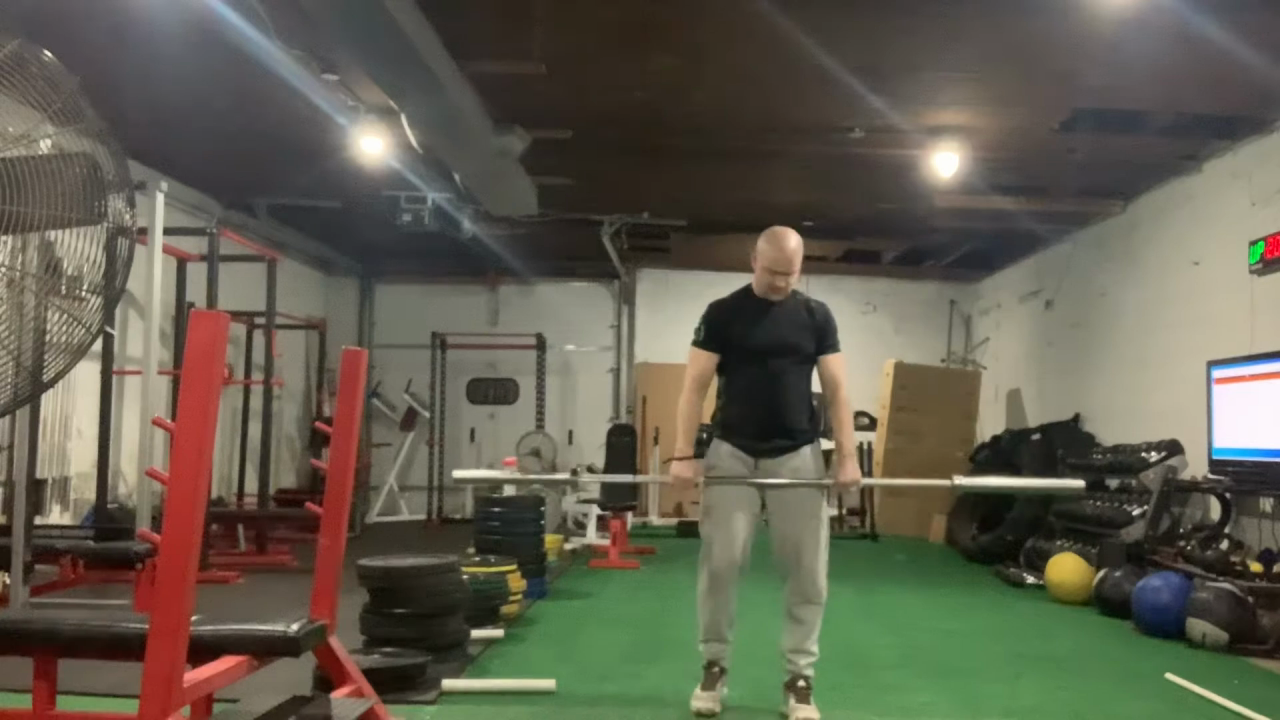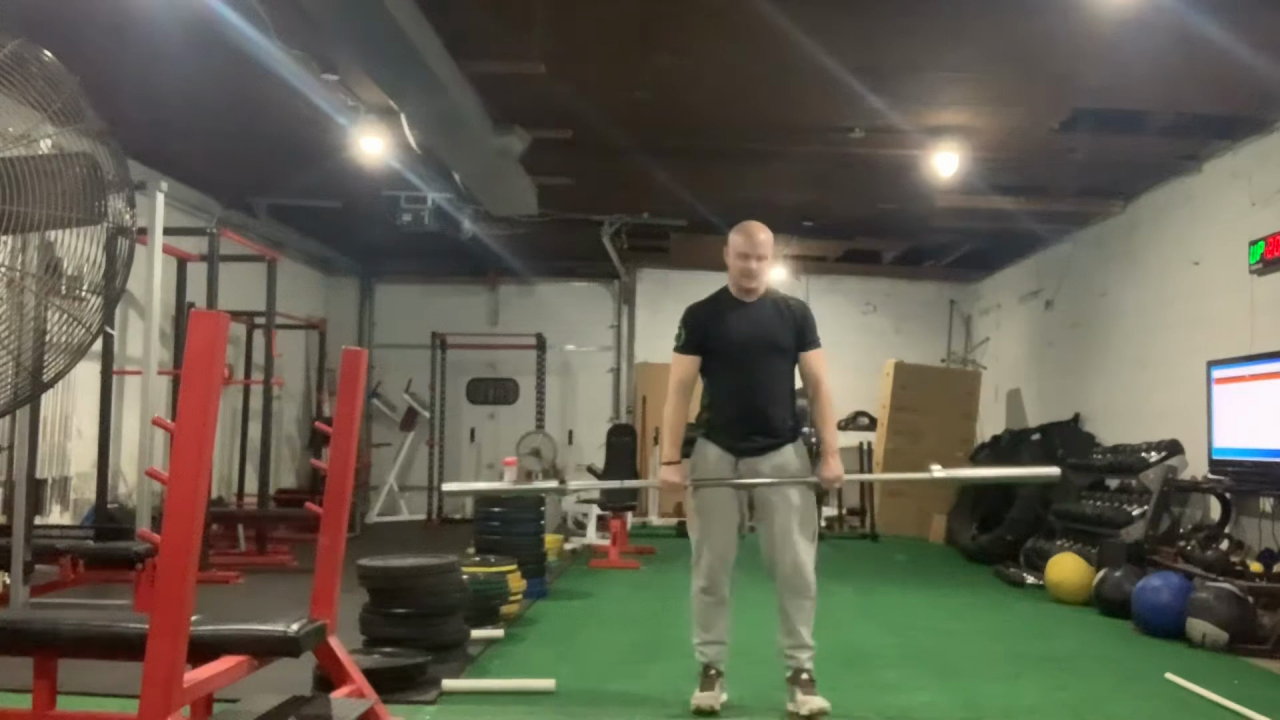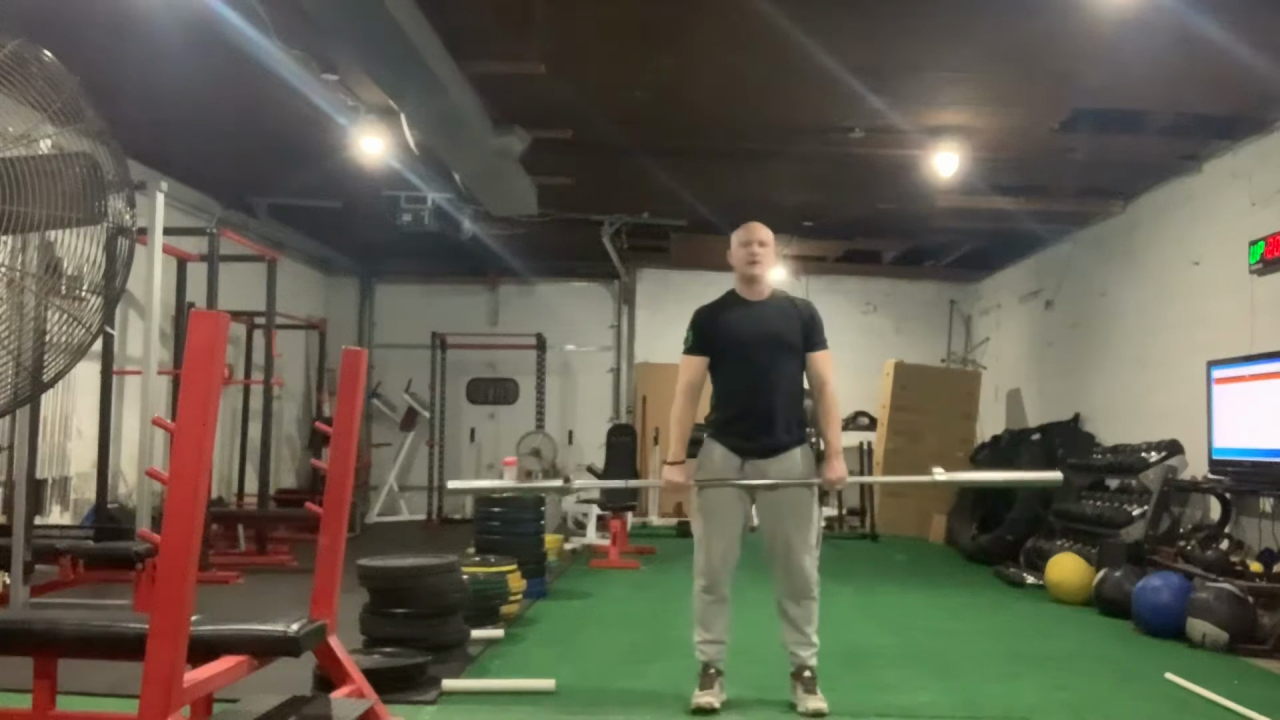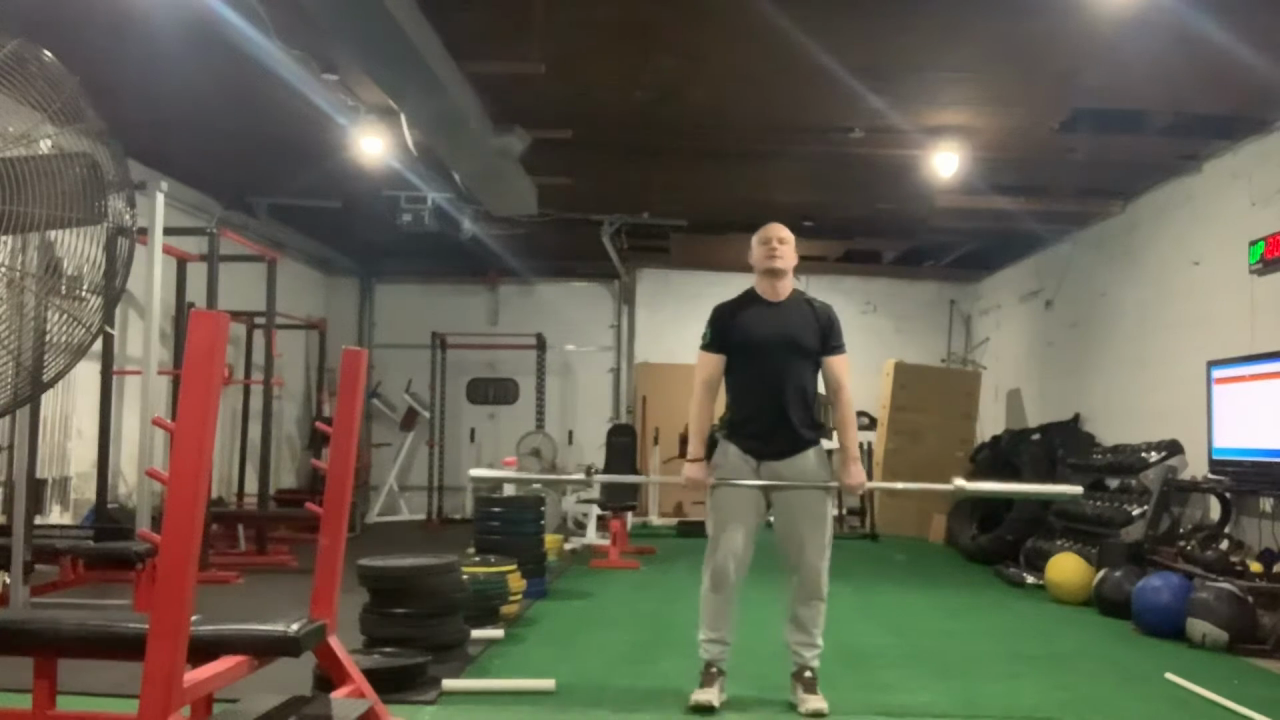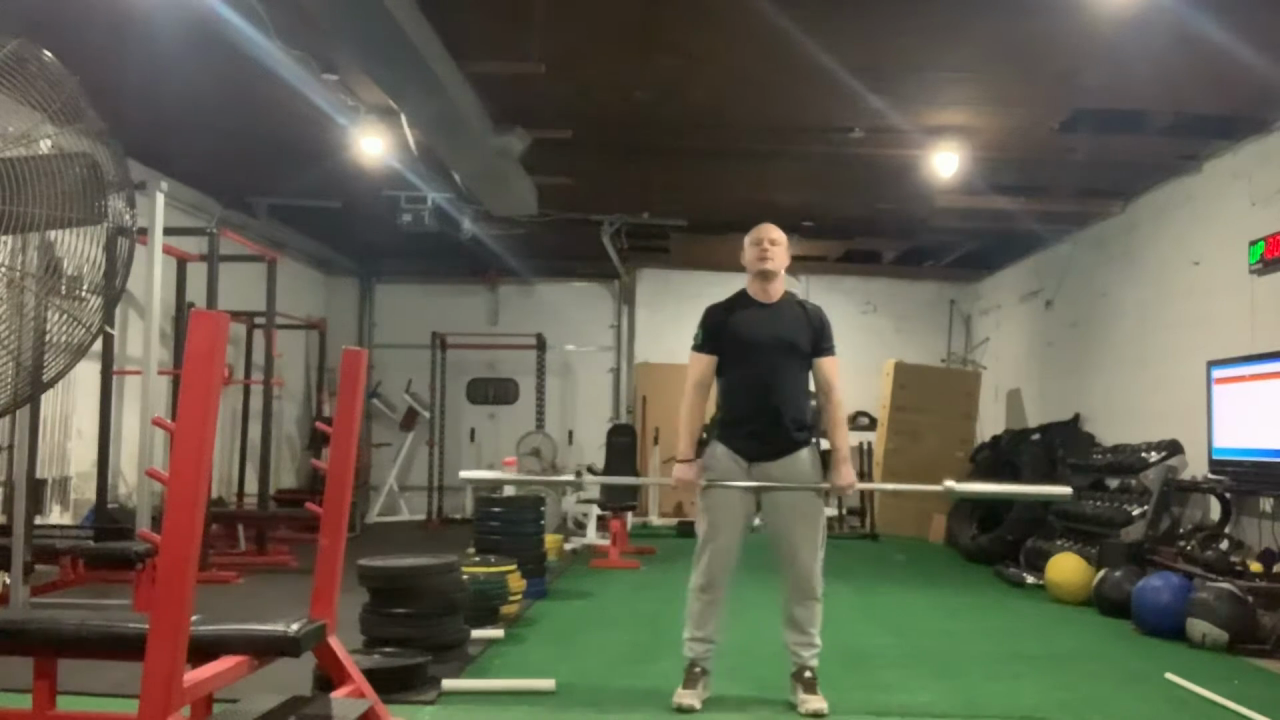
dt=0.3s
person 1, frame 1
left shoulder: (816, 316)
right shoulder: (722, 313)
left elbow: (835, 388)
right elbow: (695, 385)
left wrist: (847, 456)
right wrist: (683, 455)
left hip: (798, 457)
right hip: (732, 455)
left knee: (807, 575)
right knee: (720, 565)
left ankle: (799, 678)
right ankle: (714, 666)
person 1, frame 2
left shoulder: (794, 313)
right shoulder: (701, 315)
left elbow: (817, 385)
right elbow: (680, 389)
left wrist: (830, 452)
right wrist: (669, 458)
left hip: (783, 456)
right hip: (717, 455)
left knee: (796, 569)
right knee: (711, 570)
left ankle: (800, 673)
right ankle: (712, 670)
person 1, frame 3
left shoulder: (802, 314)
right shoulder: (709, 318)
left elbow: (823, 386)
right elbow: (688, 390)
left wrist: (834, 454)
right wrist: (675, 458)
left hip: (789, 457)
right hip: (723, 456)
left knee: (798, 572)
right knee: (712, 569)
left ankle: (804, 670)
right ankle: (711, 669)
person 1, frame 4
left shoulder: (820, 316)
right shoulder: (727, 315)
left elbow: (839, 389)
right elbow: (705, 387)
left wrist: (851, 458)
right wrist: (695, 455)
left hip: (802, 458)
right hip: (737, 456)
left knee: (810, 572)
right knee: (722, 566)
left ankle: (805, 671)
right ankle: (713, 667)
person 1, frame 5
left shoulder: (811, 317)
right shoulder: (720, 316)
left elbow: (829, 391)
right elbow: (697, 388)
left wrist: (842, 459)
right wrist: (684, 457)
left hip: (794, 459)
right hip: (728, 457)
left knee: (804, 573)
right knee: (710, 569)
left ankle: (804, 671)
right ankle: (696, 666)
